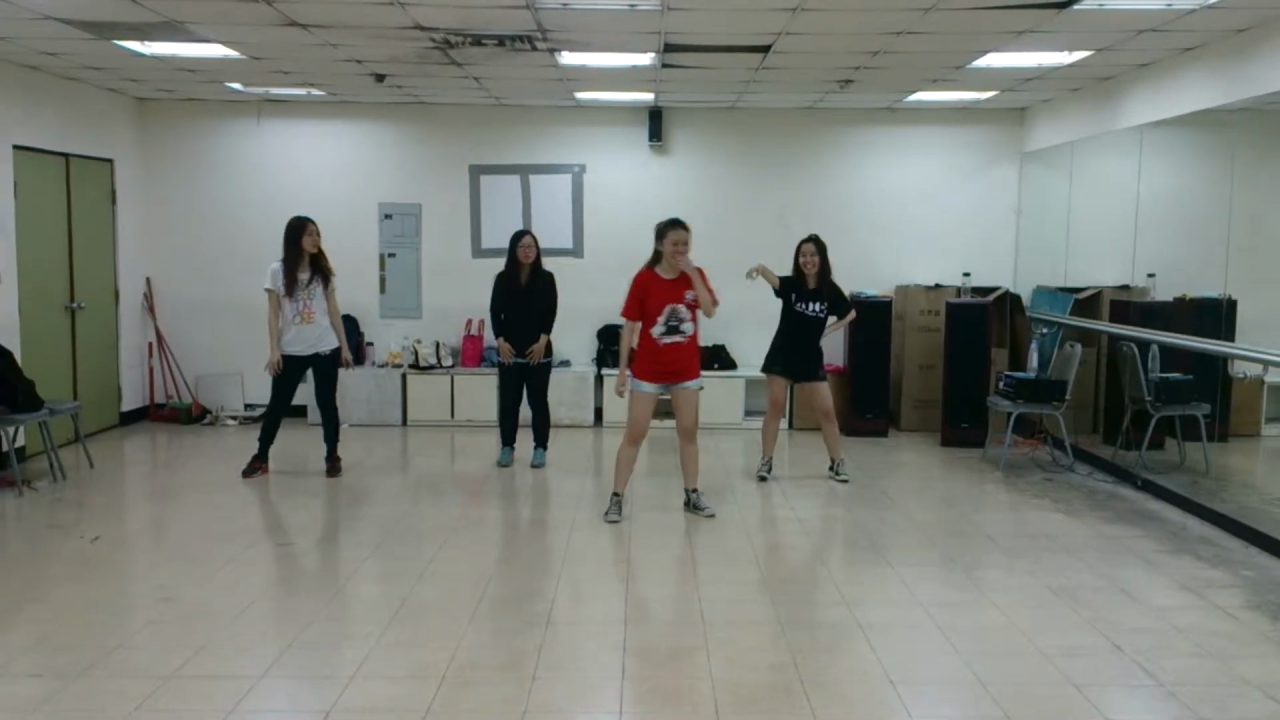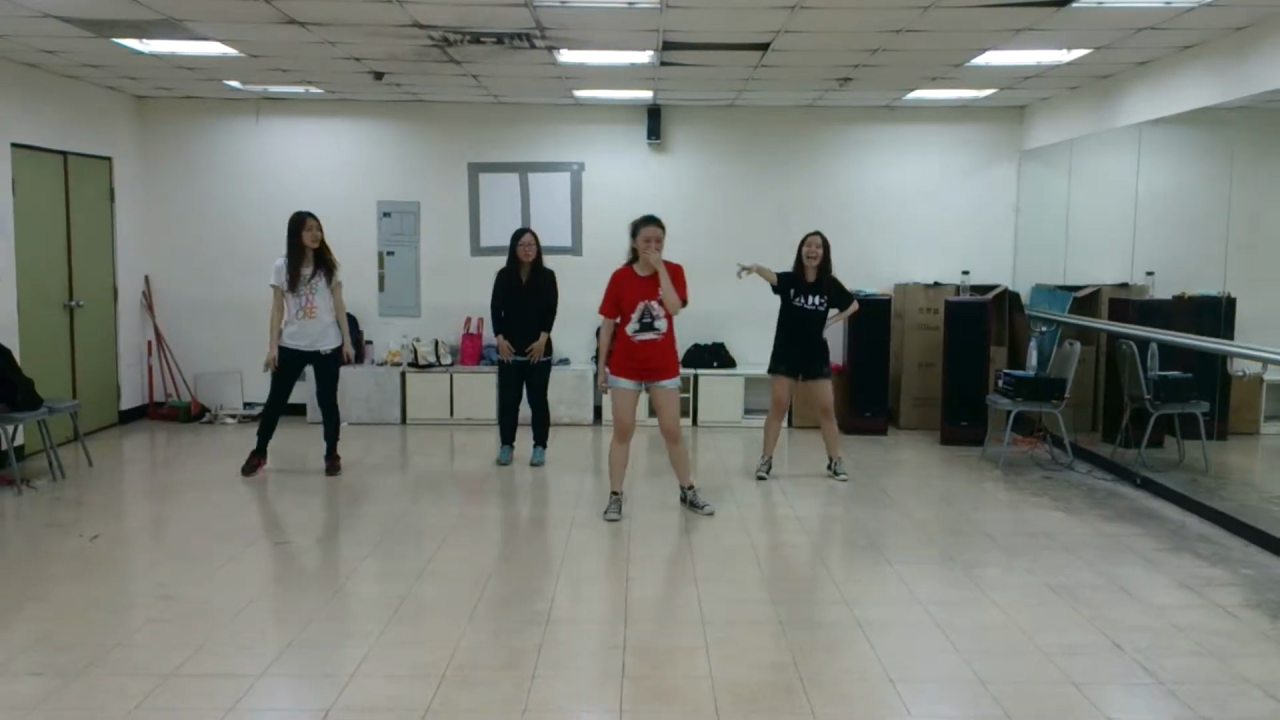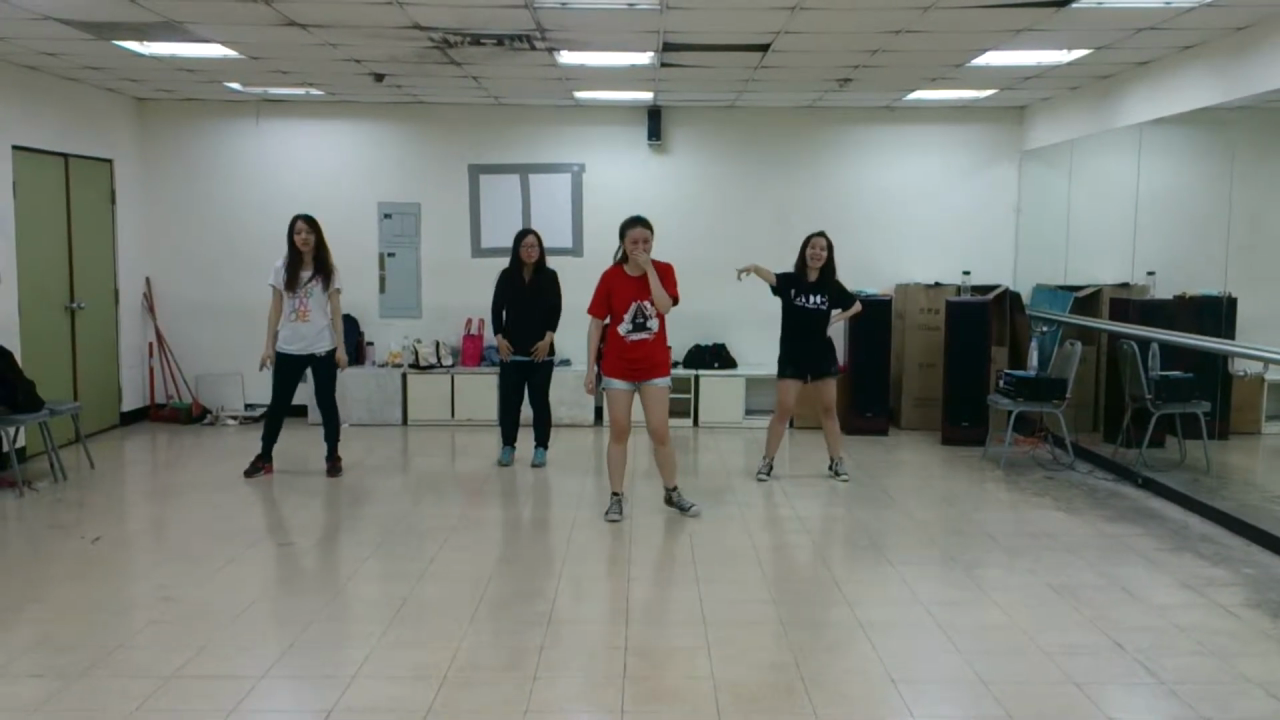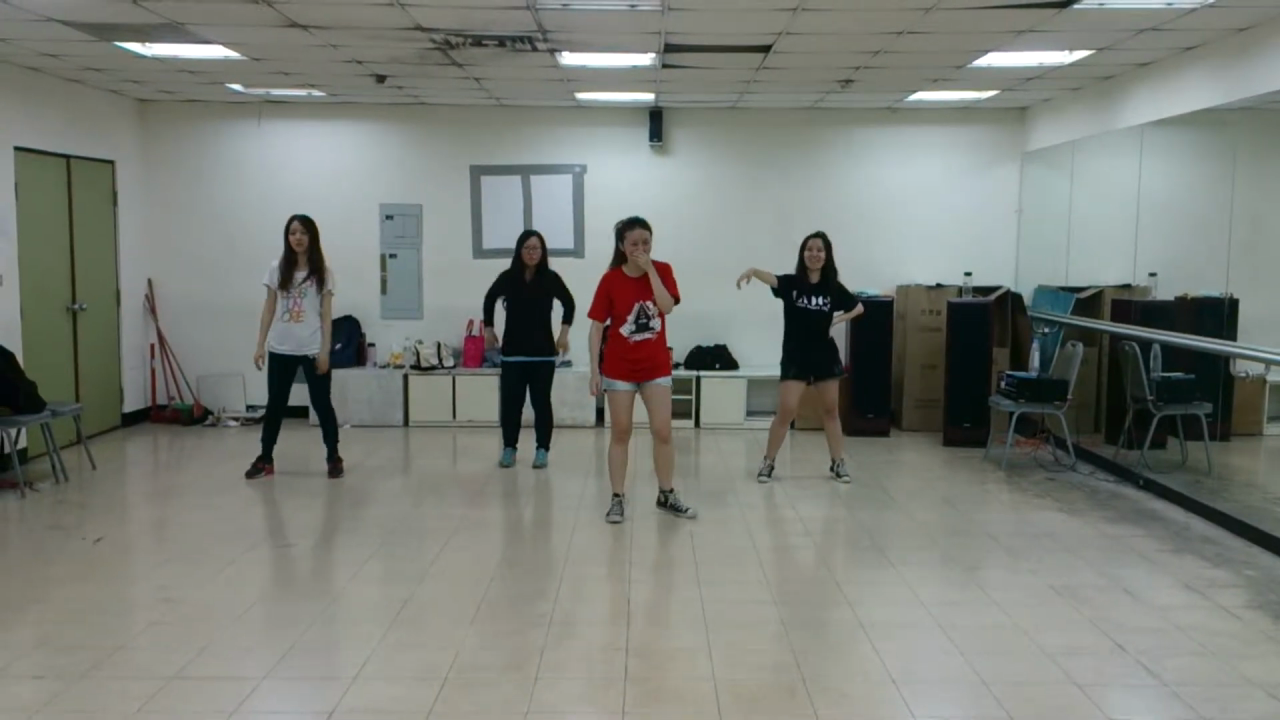
dt=0.2s
person 1, frame 1
left shoulder: (695, 275)
right shoulder: (643, 279)
left elbow: (710, 311)
right elbow: (629, 327)
left wrist: (694, 276)
right wrist: (622, 370)
left hip: (686, 369)
right hip: (647, 370)
left knee: (688, 433)
right knee: (634, 434)
left ankle: (692, 495)
right ankle: (616, 498)
person 1, frame 2
left shoulder: (674, 271)
right shoulder: (621, 277)
left elbow: (675, 307)
right elbow: (607, 324)
left wrist: (659, 268)
right wrist: (601, 365)
left hip: (664, 367)
right hip: (625, 367)
left knee: (672, 432)
right knee: (622, 431)
left ankle: (688, 492)
right ankle: (615, 496)
person 1, frame 3
left shoulder: (664, 271)
right shoulder: (610, 277)
left elbow: (664, 307)
right elbow: (596, 324)
left wrist: (648, 268)
right wrist: (590, 367)
left hip: (655, 366)
right hip: (617, 367)
left knee: (660, 433)
right knee: (619, 432)
left ankle: (672, 492)
right ankle: (616, 497)
person 1, frame 4
left shoulder: (662, 270)
right shoulder: (610, 279)
left elbow: (667, 306)
right elbow: (597, 326)
left wrist: (649, 269)
right wrist: (594, 370)
left hip: (656, 366)
right hip: (619, 368)
left knee: (662, 432)
right knee: (621, 433)
left ankle: (667, 495)
right ankle: (617, 498)
person 2, frame 1
left shoulder: (323, 271)
right shoulder: (278, 271)
left elbow: (333, 309)
right elbow: (273, 314)
left wrist: (344, 346)
right wrist: (274, 350)
left hip: (325, 349)
right hip: (291, 350)
left knee: (327, 403)
right knee: (278, 404)
left ankle: (332, 458)
right ankle: (261, 458)
person 2, frame 2
left shoulder: (329, 265)
right shoulder: (282, 266)
left elbow: (339, 304)
right elbow: (277, 308)
left wrist: (347, 341)
right wrist: (273, 346)
left hip: (327, 345)
right hip: (292, 345)
left knee: (327, 401)
right knee: (276, 399)
left ankle: (332, 456)
right ankle: (259, 453)
person 2, frame 3
left shoulder: (328, 270)
right shoulder: (282, 268)
left elbow: (336, 311)
right elbow: (275, 309)
left wrist: (340, 347)
right wrist: (269, 346)
left hip: (322, 348)
right hip: (288, 349)
left knee: (326, 402)
right knee: (279, 403)
left ankle: (333, 457)
right ankle: (264, 458)
person 2, frame 4
left shoulder: (323, 272)
right shoulder: (277, 268)
left elbow: (326, 314)
right elbow: (269, 309)
left wrist: (325, 350)
right wrist: (260, 344)
left hip: (312, 349)
right hip: (281, 350)
left knee: (322, 404)
right knee: (275, 404)
left ankle: (334, 459)
right ankle: (265, 459)
person 3, frame 1
left shoulder: (830, 290)
right shoulder: (790, 284)
left elbow: (850, 314)
right elbow: (774, 281)
left wrist: (829, 330)
right wrist: (760, 269)
left hip: (810, 359)
right hip: (782, 356)
left knee: (827, 411)
right knee: (775, 408)
left ankle: (837, 462)
right ankle: (766, 461)
person 3, frame 2
left shoulder: (830, 284)
right shoulder: (789, 280)
left elbow: (853, 305)
right elbow: (771, 276)
left wrist: (830, 322)
right wrist: (754, 268)
left hip: (816, 355)
right hip: (786, 354)
left knee: (827, 408)
right knee: (778, 407)
left ankle: (835, 461)
right ankle: (766, 460)
person 3, frame 3
left shoulder: (831, 285)
right shoulder: (790, 281)
left elbow: (856, 306)
right elbow: (770, 277)
left wrist: (834, 320)
right wrist: (753, 268)
left hip: (822, 354)
right hip: (792, 355)
left knee: (829, 409)
right knee: (783, 410)
left ankle: (836, 462)
right ankle: (767, 461)
person 3, frame 4
left shoulder: (833, 287)
right shoulder: (792, 283)
left elbow: (858, 308)
right elbow: (771, 280)
left wrist: (836, 321)
right wrist: (753, 272)
left hip: (825, 356)
right hip: (795, 357)
left knee: (831, 411)
right knee: (786, 412)
left ankle: (838, 463)
right ankle: (768, 462)
person 4, frame 1
left shoulder: (545, 278)
right shoulder: (503, 279)
left elbow: (551, 312)
right elbow: (495, 312)
left wrist: (543, 341)
right wrist: (500, 341)
left hip: (538, 350)
right hip: (510, 350)
left knee: (538, 401)
right knee: (509, 400)
left ankle: (540, 448)
right ankle: (507, 448)
person 4, frame 2
left shoulder: (546, 276)
right shoulder: (504, 276)
left elbow: (551, 311)
right elbow: (495, 309)
left wrist: (543, 339)
right wrist: (499, 338)
left hip: (538, 348)
right hip: (510, 348)
left knee: (538, 399)
right knee: (508, 399)
left ankle: (539, 447)
right ankle: (506, 446)
person 4, frame 3
left shoulder: (549, 276)
right shoulder: (507, 276)
left elbow: (555, 310)
right elbow: (497, 308)
left wrist: (548, 339)
right wrist: (499, 338)
left hip: (541, 349)
right hip: (511, 349)
left knee: (539, 400)
right knee: (509, 399)
left ankle: (541, 448)
right ankle: (508, 447)
person 4, frame 4
left shoulder: (550, 278)
right shoulder: (508, 277)
left elbow: (568, 304)
right elbow: (490, 300)
left wrist: (564, 333)
right wrist: (489, 329)
left hip: (543, 351)
right hip: (512, 351)
left knee: (541, 401)
right knee: (511, 401)
left ankle: (542, 449)
right ankle: (509, 448)
